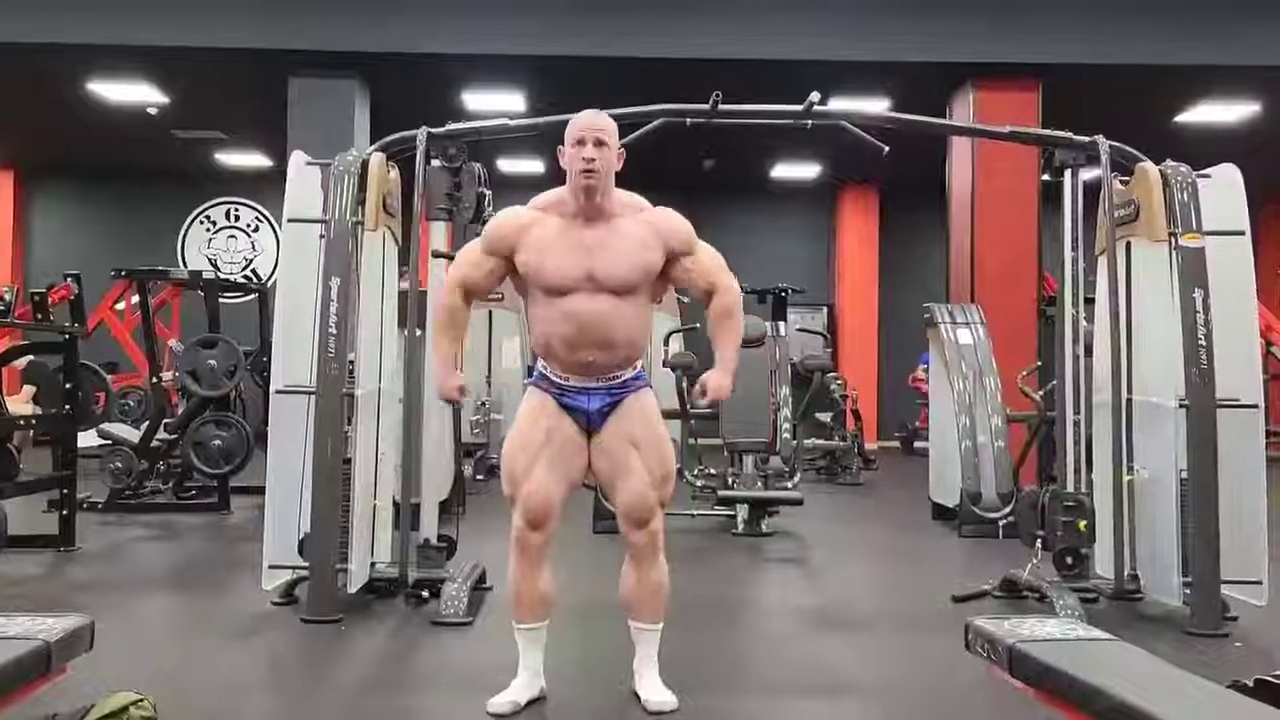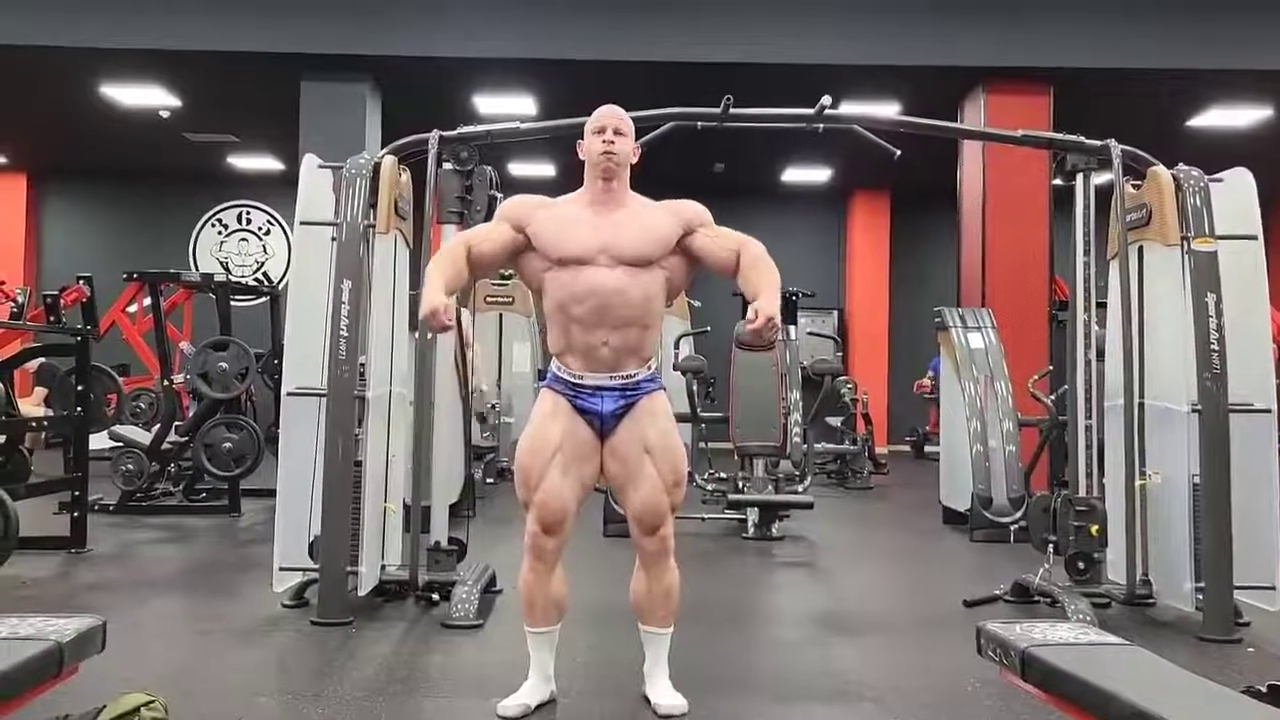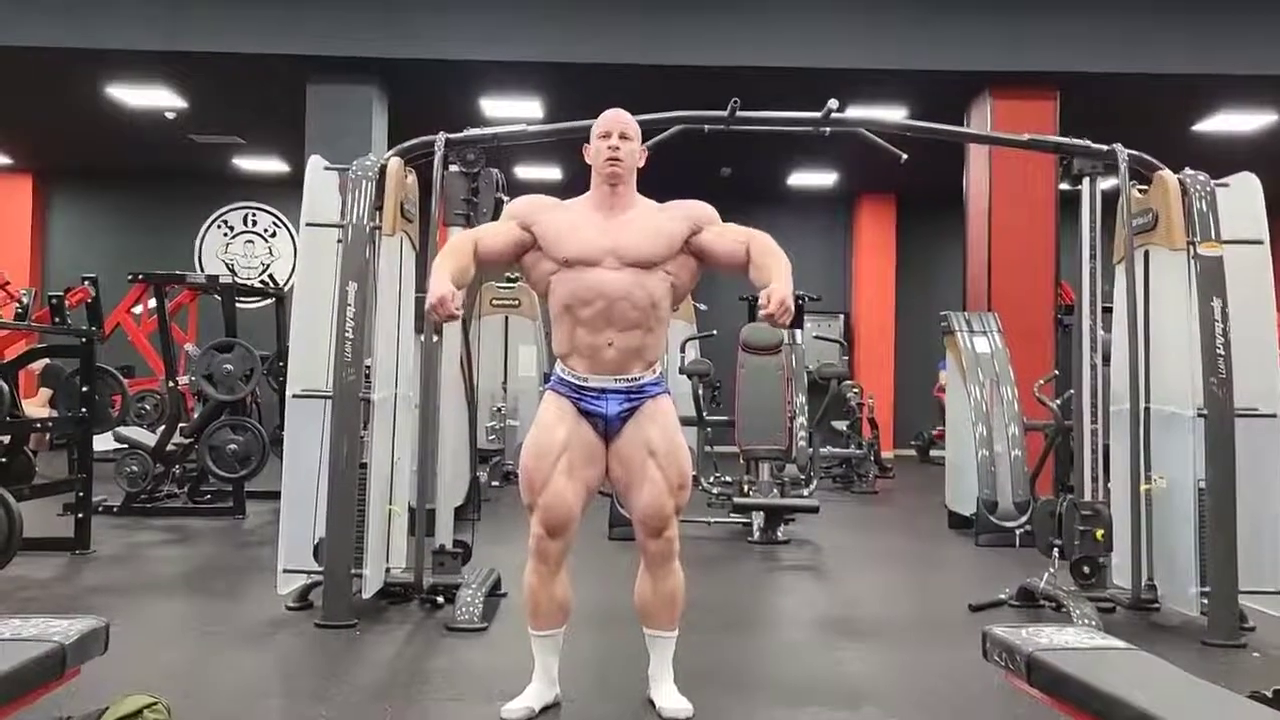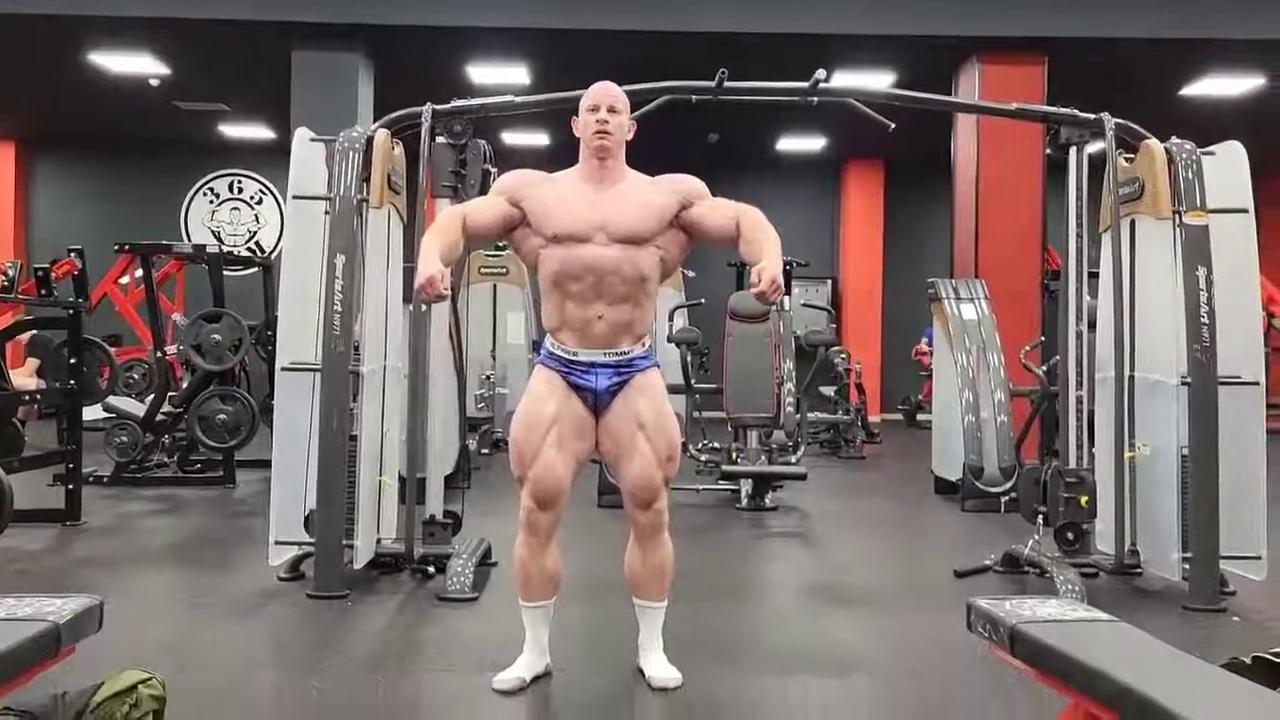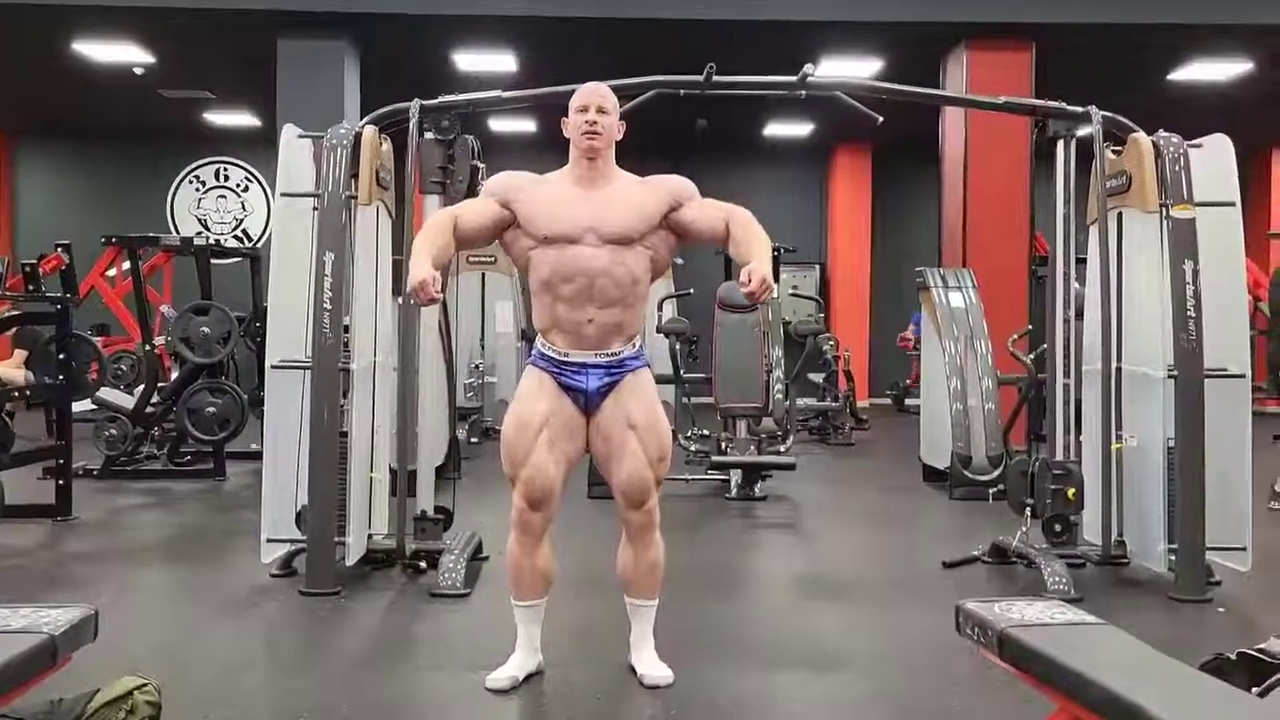
dt=1s
person 1, frame 1
left shoulder: (659, 227)
right shoulder: (519, 226)
left elbow: (722, 290)
right elbow: (457, 287)
left wrist: (724, 366)
right wrist: (445, 363)
left hip: (627, 396)
right hip: (551, 395)
left knee: (646, 531)
right knee: (528, 529)
person 1, frame 2
left shoulder: (675, 217)
right shoulder: (534, 214)
left elbow: (745, 252)
right elbow: (464, 248)
left wrist: (766, 297)
right wrist: (436, 289)
left hip: (640, 395)
right hip: (565, 393)
left knee: (656, 535)
right knee: (542, 534)
person 1, frame 3
left shoulder: (682, 219)
right shoulder: (541, 215)
left elbow: (753, 244)
right elbow: (471, 243)
left wrist: (779, 282)
right wrist: (443, 279)
left hip: (645, 398)
right hip: (569, 396)
left knee: (660, 537)
right knee: (546, 537)
person 1, frame 4
left shoulder: (671, 193)
right shoulder: (530, 190)
left elbow: (744, 219)
right elbow: (458, 219)
left wrist: (769, 259)
right wrist: (432, 259)
left hip: (634, 371)
right hip: (558, 370)
left knee: (650, 509)
right knee: (537, 508)
left ankle: (652, 648)
right ankle: (534, 650)
person 1, frame 5
left shoulder: (661, 194)
right shoulder: (519, 191)
left elbow: (732, 219)
right elbow: (449, 222)
left wrist: (759, 260)
right wrist: (423, 261)
left hip: (625, 372)
right hip: (549, 371)
left knee: (641, 508)
right knee: (529, 508)
left ankle: (643, 646)
right ankle: (526, 648)
